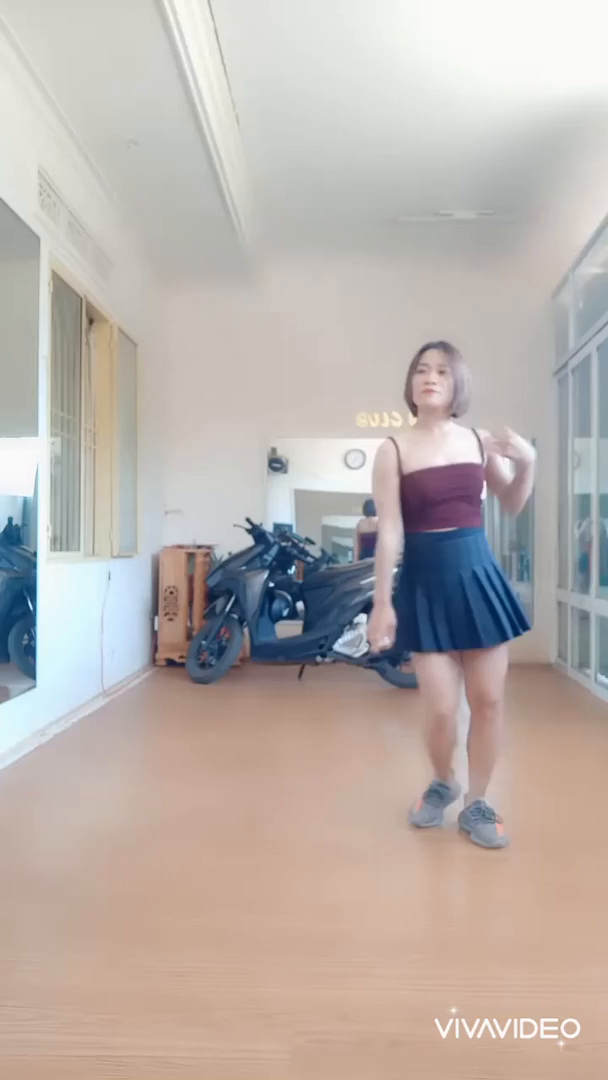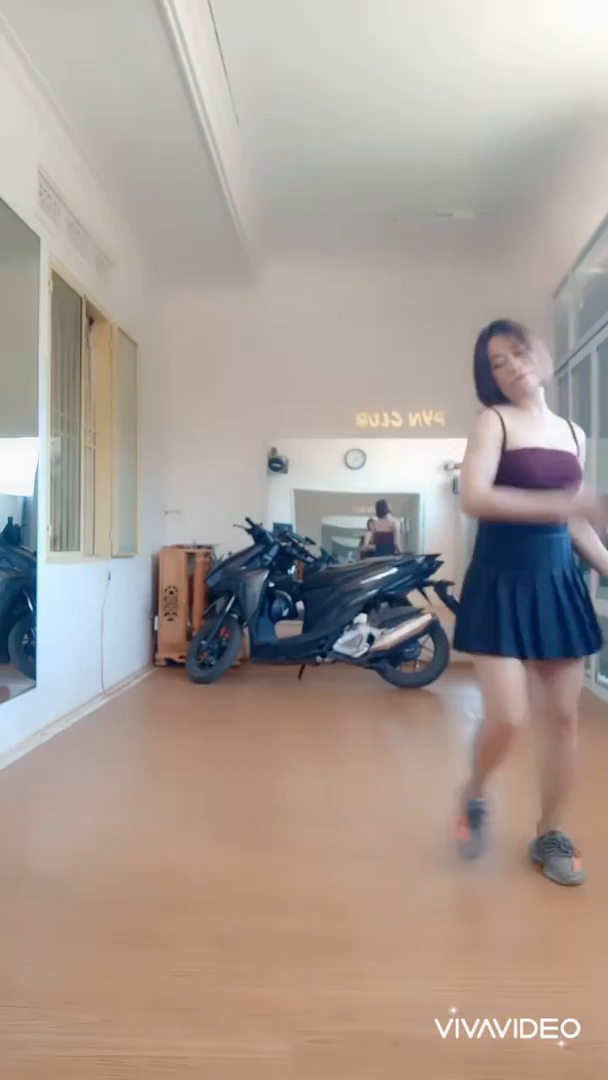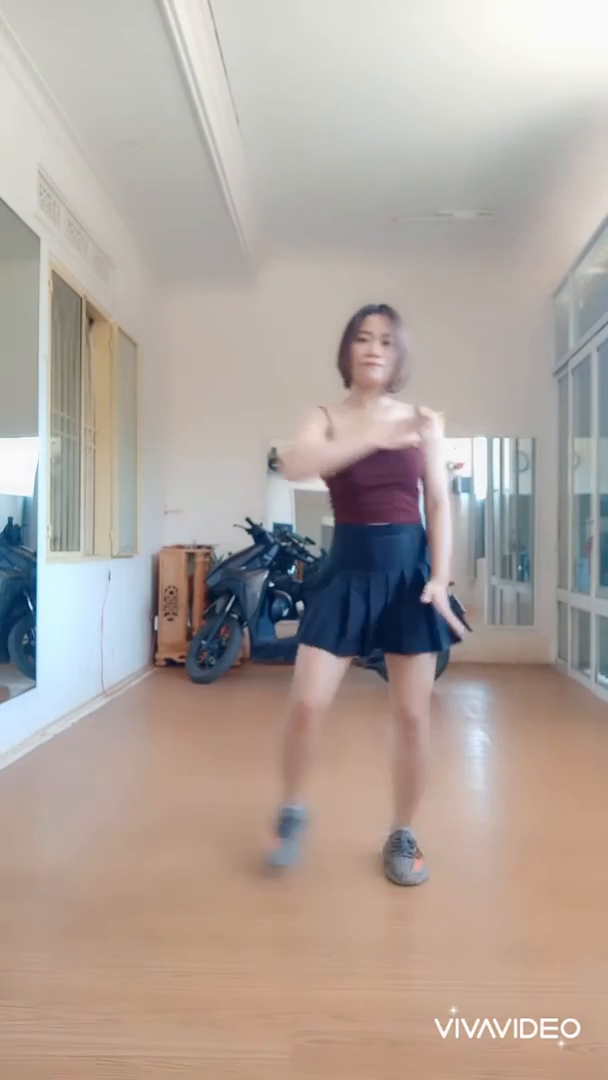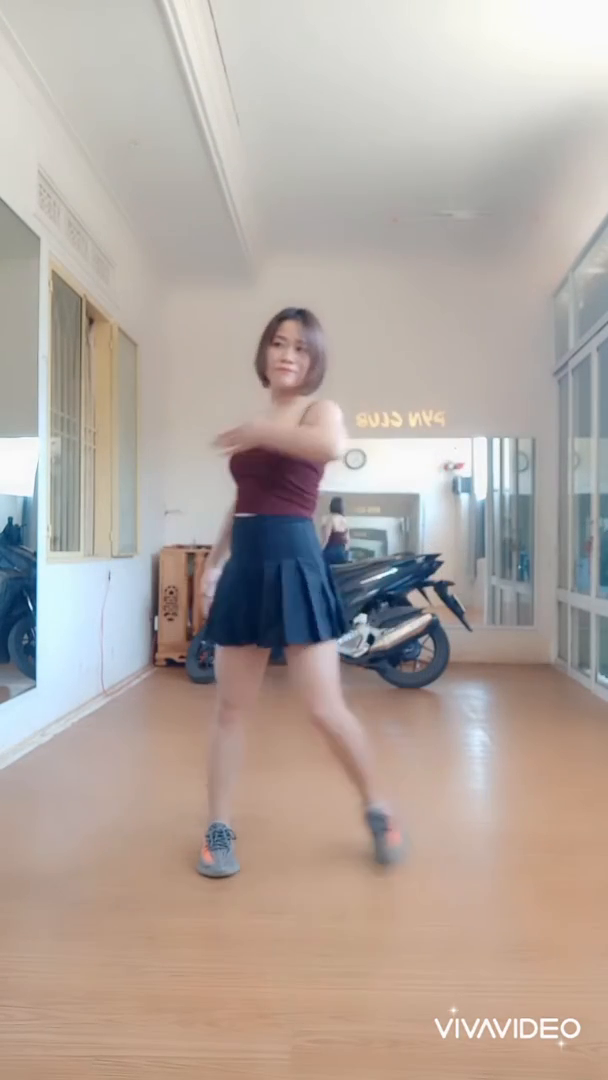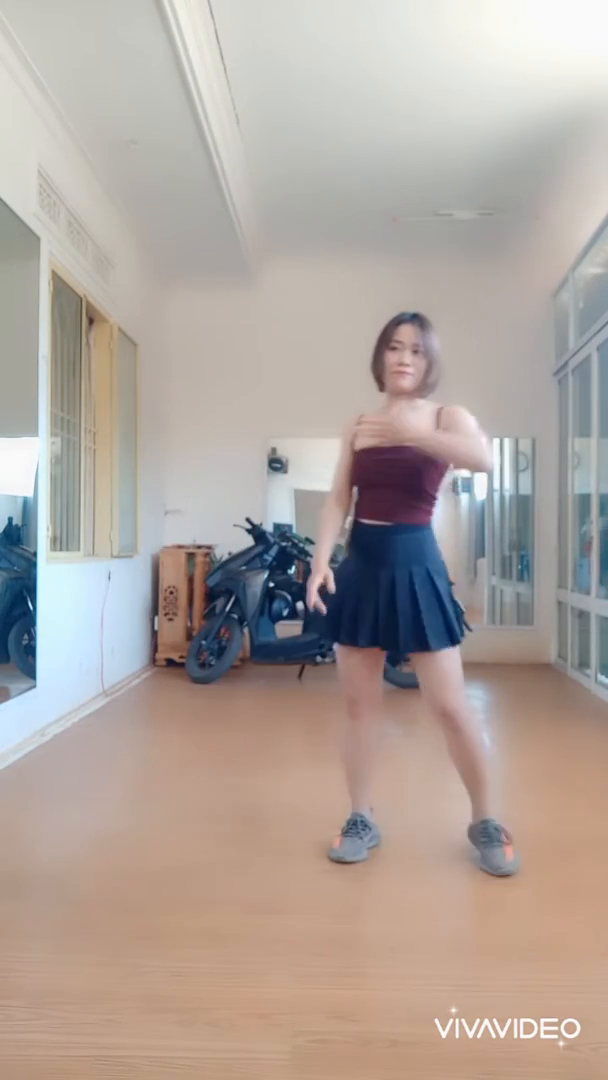
dt=1s
person 1, frame 1
left shoulder: (480, 442)
right shoulder: (392, 451)
left elbow: (514, 507)
right elbow: (388, 531)
left wrist: (526, 463)
right wrist: (382, 602)
left hip: (478, 577)
right hip: (423, 584)
left knee: (489, 700)
right knee: (442, 709)
left ankle: (477, 802)
right ankle: (440, 783)
person 1, frame 2
right shoulder: (494, 422)
right elbow: (475, 498)
right wrist: (553, 504)
left hip: (558, 579)
right hip: (500, 580)
left knee: (562, 718)
right knee: (507, 718)
left ankle: (550, 835)
right ankle: (473, 800)
person 1, frame 3
left shoulder: (426, 421)
right shoulder: (327, 419)
left elbow: (438, 505)
right elbow: (298, 465)
left wrist: (438, 577)
right wrist: (376, 435)
left hip: (409, 573)
right hip: (348, 575)
left knee: (412, 716)
right knee: (306, 705)
left ankle: (402, 835)
right ankle: (292, 812)
person 1, frame 4
left shoulder: (317, 411)
right shoulder: (257, 422)
left elbow: (332, 446)
left wrist: (255, 433)
right wrist: (213, 563)
left hip: (295, 564)
right hip: (245, 570)
left knee: (324, 708)
right knee: (231, 707)
left ankle: (376, 809)
right ankle: (219, 828)
person 1, frame 5
left shoulder: (445, 417)
right shoulder: (359, 428)
left elbow: (482, 457)
right elbow: (337, 503)
left wrist: (413, 433)
right wrist: (319, 564)
left hip: (416, 569)
right hip: (361, 570)
left knee: (451, 708)
right knee: (361, 704)
left ankle: (486, 822)
right ankle: (362, 821)
